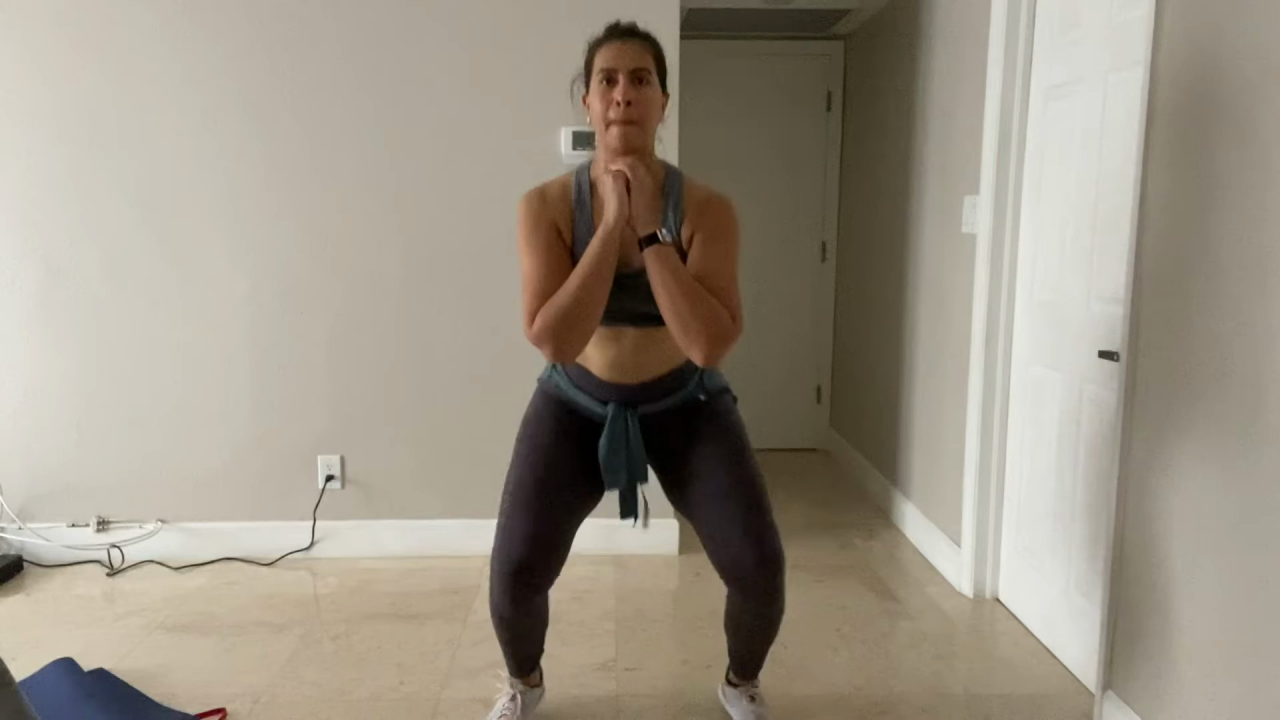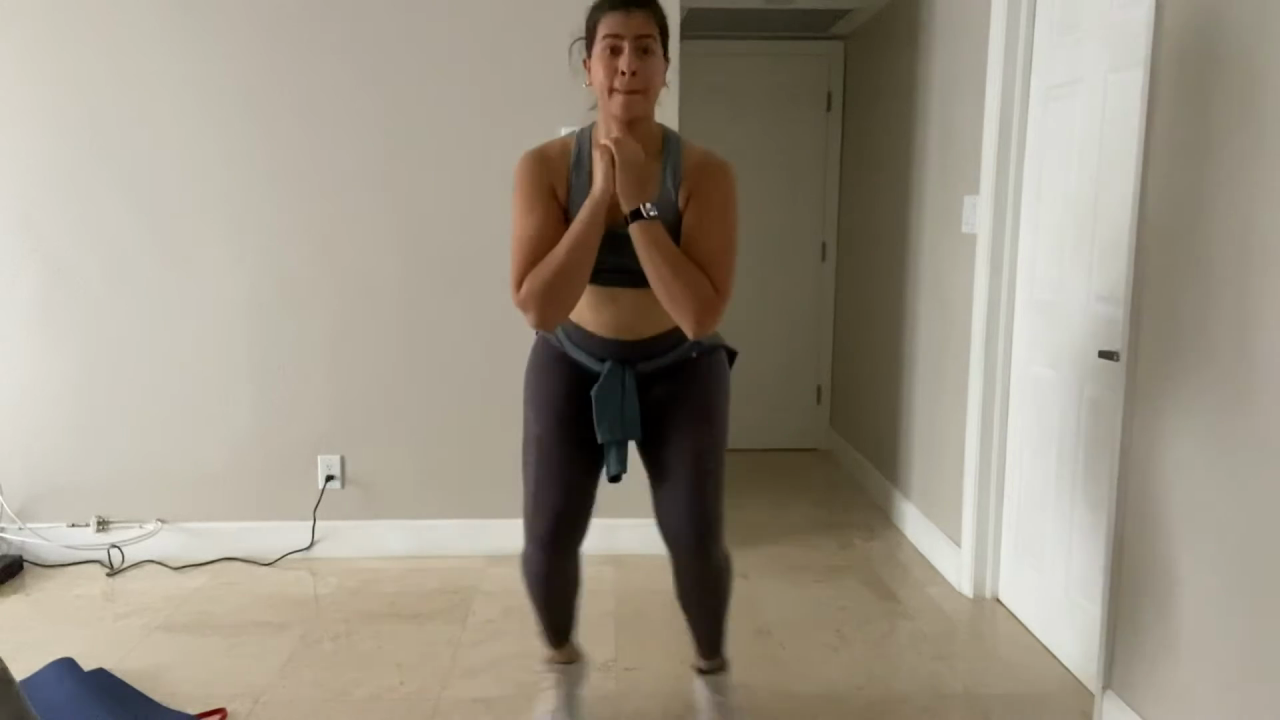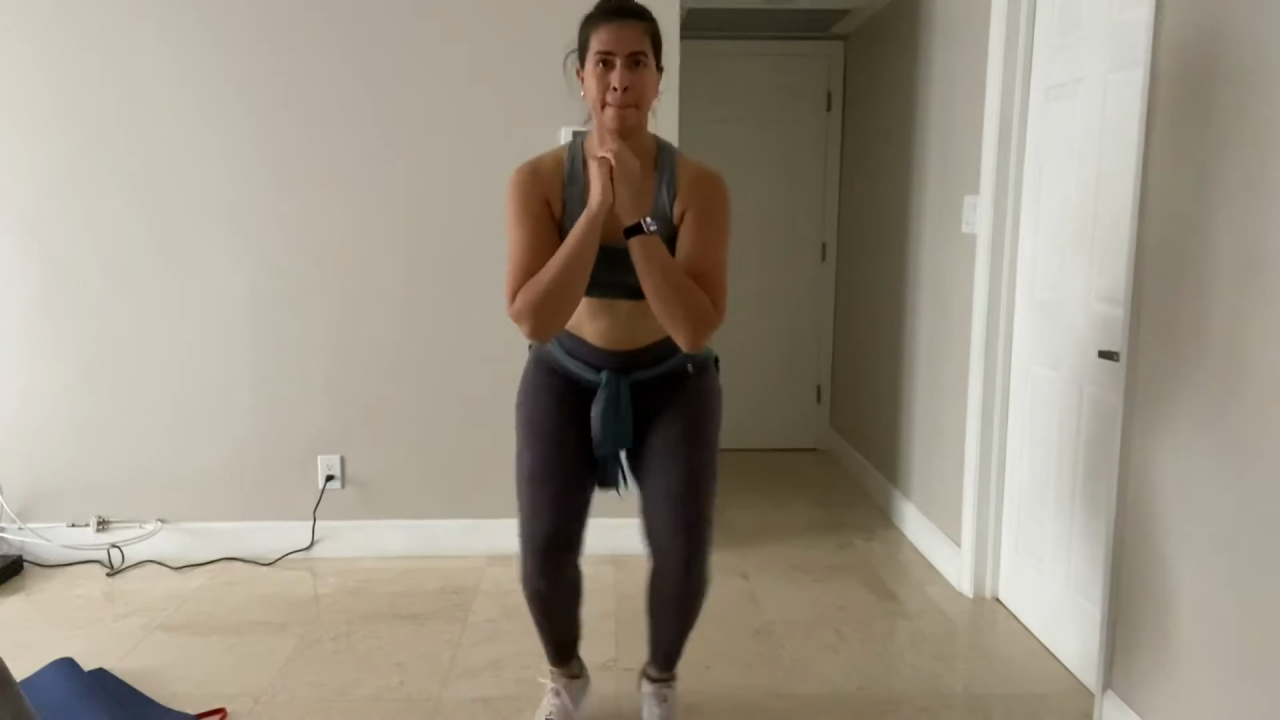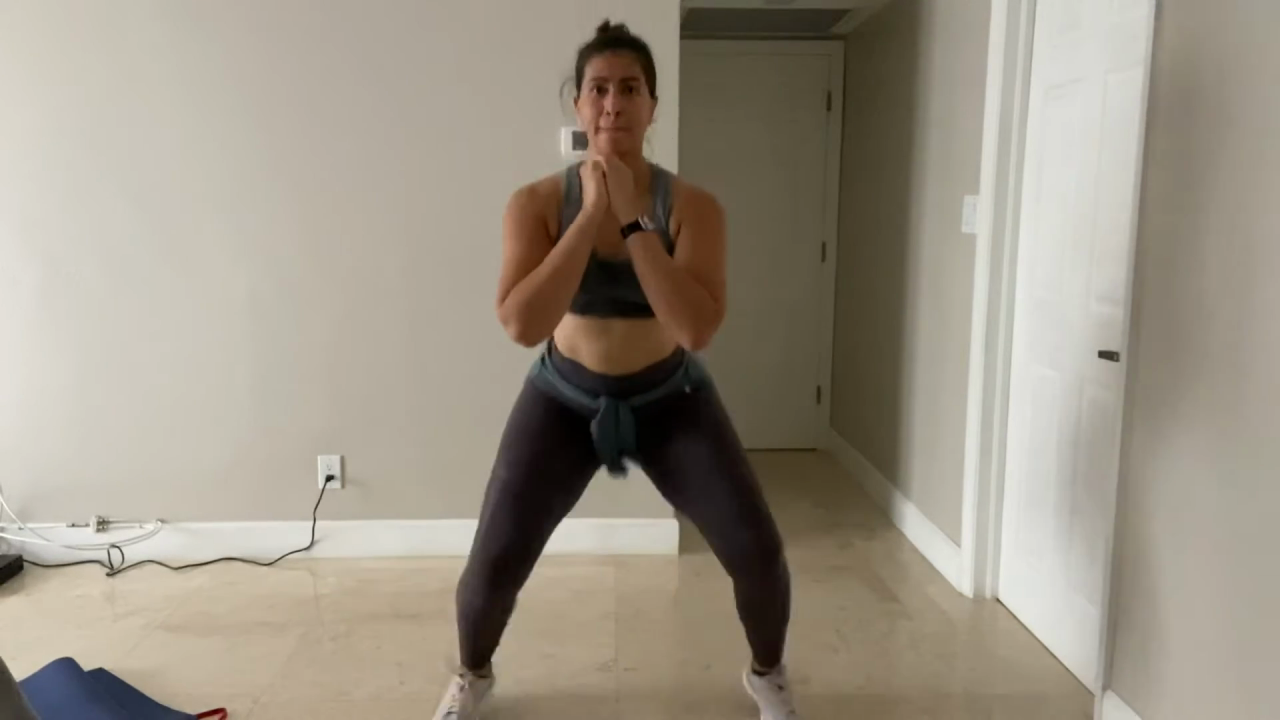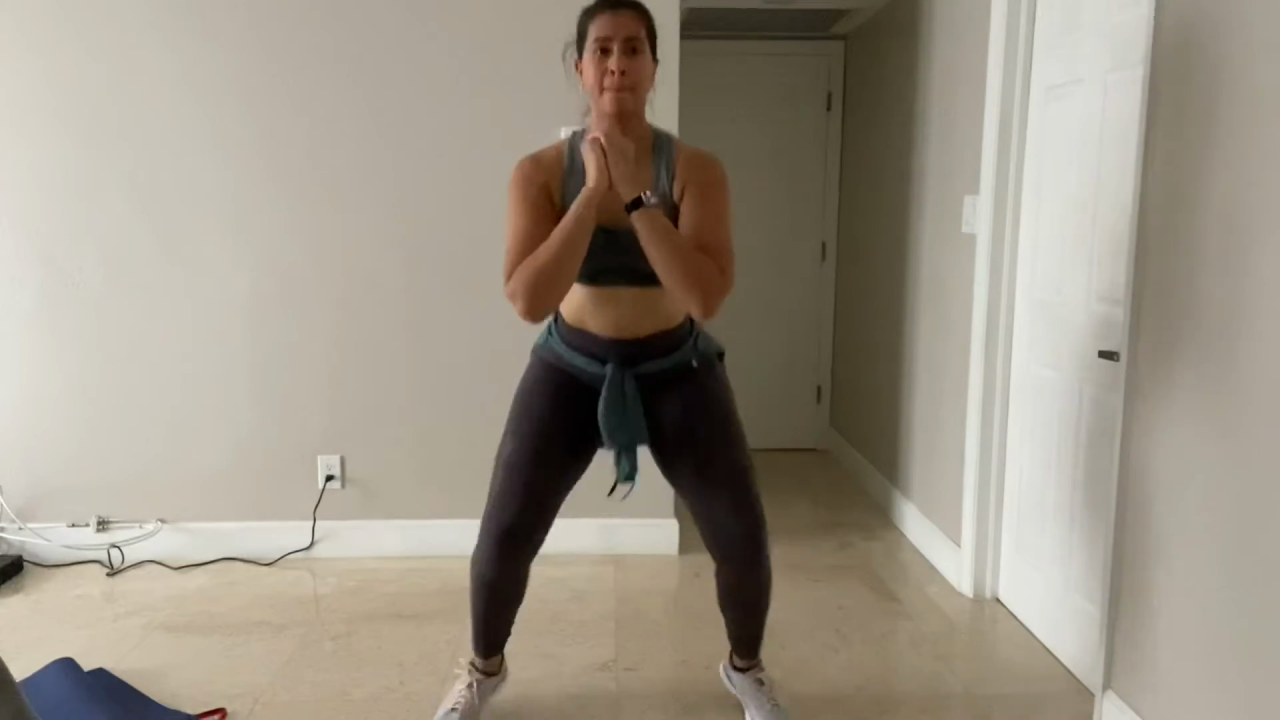
dt=1s
person 1, frame 1
left shoulder: (705, 207)
right shoulder: (545, 205)
left elbow: (711, 344)
right elbow: (553, 342)
left wrist: (649, 232)
right wrist: (611, 227)
left hip: (683, 407)
right hip: (575, 407)
left knee: (759, 567)
right knee: (516, 570)
person 1, frame 2
left shoulder: (704, 173)
right shoulder: (544, 167)
left elbow: (702, 316)
right elbow: (536, 309)
left wrist: (638, 208)
right wrist: (600, 197)
left hip: (675, 370)
right hip: (573, 366)
left knee: (693, 537)
right knee: (551, 537)
right ankle: (561, 660)
person 1, frame 3
left shoulder: (698, 185)
right shoulder: (538, 180)
left elbow: (696, 329)
right elbow: (531, 322)
left wrist: (637, 220)
right wrist: (597, 212)
left hip: (668, 378)
right hip: (567, 376)
left knee: (681, 549)
right knee: (546, 548)
person 1, frame 4
left shoulder: (691, 204)
right shoulder: (536, 202)
left elbow: (698, 330)
right elbow: (521, 325)
left wrist: (631, 223)
right wrist: (590, 216)
left hip: (668, 400)
right hip: (563, 400)
left knee: (757, 551)
right knee: (495, 563)
person 1, frame 5
left shoulder: (695, 169)
right shoulder: (540, 171)
left elbow: (707, 298)
right elbow: (528, 301)
left wrist: (636, 193)
right wrist: (595, 192)
left hip: (676, 374)
right hip: (569, 371)
left knee: (742, 541)
right knee: (503, 540)
